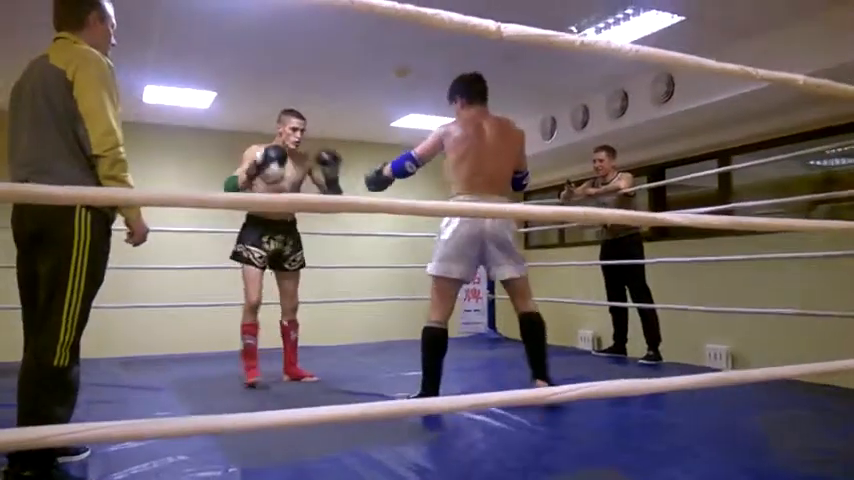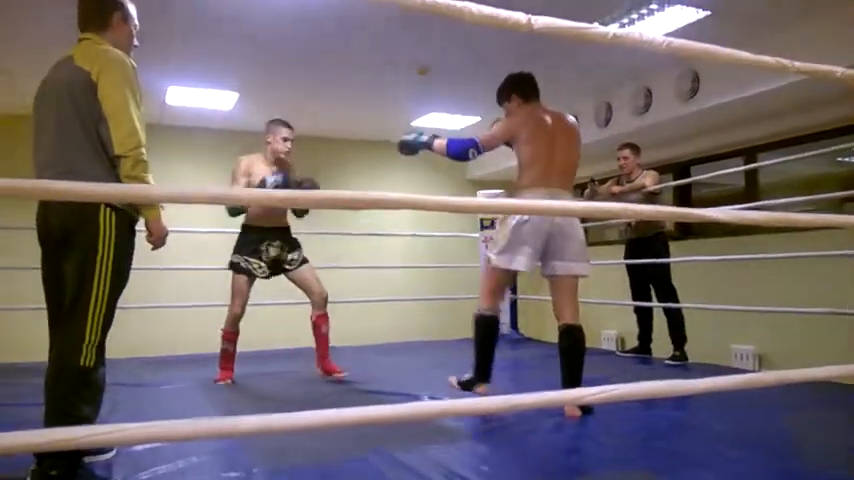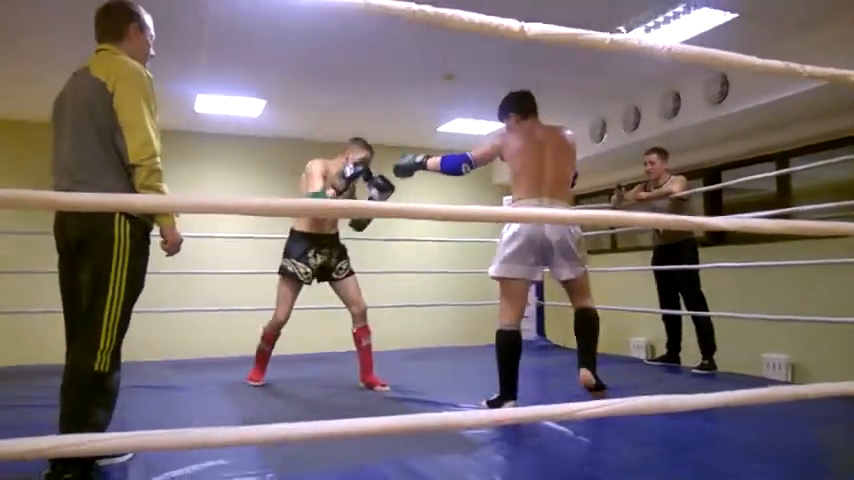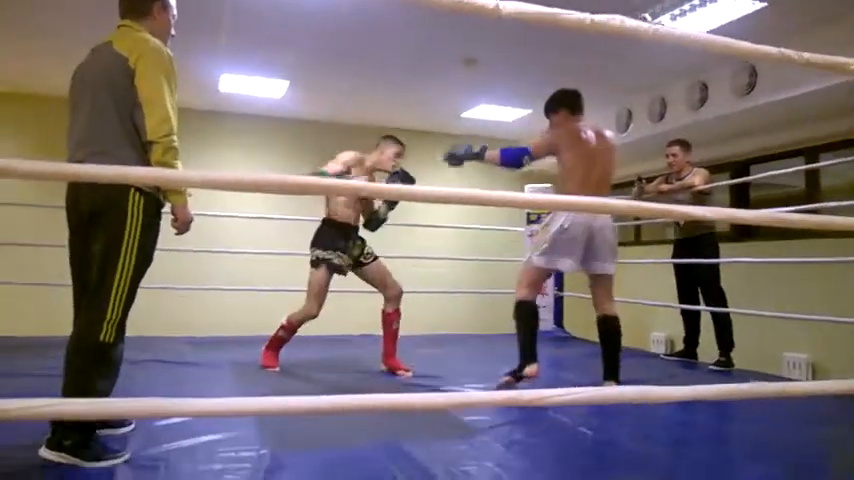
dt=0.5s
person 1, frame 1
right shoulder: (89, 61)
right elbow: (105, 144)
right wrist: (132, 210)
right hip: (74, 210)
left knee: (42, 333)
right knee: (59, 336)
person 1, frame 2
left shoulder: (55, 73)
right shoulder: (112, 62)
left elbow: (53, 147)
right elbow: (127, 143)
right wrist: (152, 211)
left hip: (54, 209)
right hip: (97, 210)
left knee: (68, 334)
right knee: (85, 338)
person 1, frame 3
left shoulder: (73, 83)
right shoulder: (128, 72)
left elbow: (74, 155)
right elbow: (142, 153)
right wrist: (166, 218)
left hip: (71, 217)
right hip: (113, 218)
left knee: (84, 340)
right knee: (100, 343)
person 1, frame 4
left shoulder: (91, 60)
right shoulder: (150, 50)
left elbow: (84, 131)
right elbow: (159, 130)
right wrist: (178, 196)
left hip: (83, 191)
right hip: (126, 192)
left knee: (93, 311)
right knee: (106, 314)
right ankle: (71, 434)
person 2, frame 1
left shoulder: (449, 130)
right shoulder: (514, 132)
left elbow: (409, 163)
right elbow: (520, 182)
left wrist: (380, 175)
left hip: (462, 217)
right hip: (500, 217)
left knee: (439, 310)
right knee: (524, 303)
left ankle: (429, 393)
right ankle: (541, 379)
person 2, frame 2
left shoulder: (517, 123)
right shoulder: (571, 124)
left elbow: (468, 149)
left wrist: (426, 141)
left hip: (529, 209)
right hip: (565, 211)
left knee: (490, 296)
right knee: (568, 310)
left ankle: (481, 378)
person 2, frame 3
left shoulder: (508, 139)
right shoulder: (567, 138)
left elbow: (463, 164)
left wrist: (419, 162)
left hip: (523, 220)
right hip: (561, 219)
left knee: (510, 313)
right knee: (583, 298)
left ankle: (507, 396)
right ankle: (588, 367)
person 2, frame 4
left shoulder: (562, 134)
right shoulder: (608, 139)
left elbow: (517, 157)
left wrist: (472, 152)
left hip: (569, 215)
right hip: (602, 219)
left knee: (526, 285)
right knee: (604, 302)
left ankle: (527, 363)
right ankle: (612, 378)
person 3, frame 1
left shoulder: (305, 161)
right shoulder: (255, 153)
left elbow: (331, 193)
right elbow: (230, 189)
left wrist: (333, 174)
right wrist: (255, 169)
left hip: (288, 233)
right hip: (257, 230)
left knee: (291, 306)
right knee: (253, 301)
left ankle: (291, 366)
right ankle: (250, 367)
person 3, frame 2
left shoulder: (290, 168)
right shoulder: (246, 163)
left elbow: (299, 211)
right elbow: (232, 208)
right wrist: (262, 188)
left hip: (283, 239)
right hip: (252, 239)
left knee: (319, 295)
right knee: (236, 311)
left ankle: (324, 362)
right ankle: (226, 369)
person 3, frame 3
left shoulder: (348, 181)
right shoulder: (317, 167)
left elbow: (358, 225)
left wrist: (375, 202)
right wrist: (342, 182)
left hip: (332, 246)
right hip: (302, 244)
left knee: (359, 310)
right knee: (281, 317)
left ankle: (367, 375)
right ankle: (258, 368)
person 3, frame 4
left shoulder: (369, 179)
right shoulder: (351, 158)
left elbow: (371, 223)
right elbow: (318, 177)
left wrist: (390, 201)
left hip: (353, 239)
right hip: (331, 236)
left knee: (394, 292)
right knee: (312, 309)
left ankle: (389, 359)
right ankle: (271, 350)
person 4, frame 1
left shoulder: (625, 177)
right shoulder: (593, 183)
left elbow: (622, 186)
right elbow: (565, 198)
left wrist: (596, 192)
right wrist: (568, 192)
left hip: (628, 241)
right hip: (608, 243)
left knee: (640, 294)
right knee: (614, 297)
left ankle: (654, 348)
right ankle: (619, 344)
person 4, frame 2
left shoulder: (650, 175)
right shoulder: (617, 182)
left elbow: (647, 184)
right elbow: (589, 196)
left wrist: (620, 190)
right wrist: (592, 190)
left hip: (654, 240)
right hip: (632, 242)
left knee: (665, 294)
right knee: (639, 297)
left ankle: (679, 349)
right ankle: (644, 344)
person 4, frame 3
left shoulder: (678, 180)
right shoulder: (644, 187)
left elbow: (673, 190)
right elbow: (617, 202)
left wrist: (647, 196)
right wrist: (618, 196)
left hip: (682, 246)
right hip: (661, 249)
left knee: (694, 301)
right knee: (668, 303)
left ankle: (708, 357)
right ankle: (672, 353)
person 4, frame 4
left shoulder: (701, 173)
right shoulder: (667, 179)
left elbow: (696, 183)
right elbow: (640, 194)
left wrist: (669, 189)
right wrist: (640, 188)
left hip: (703, 240)
right hip: (681, 242)
left knee: (713, 296)
right knee: (686, 298)
left ankle: (725, 354)
right ankle: (690, 348)
